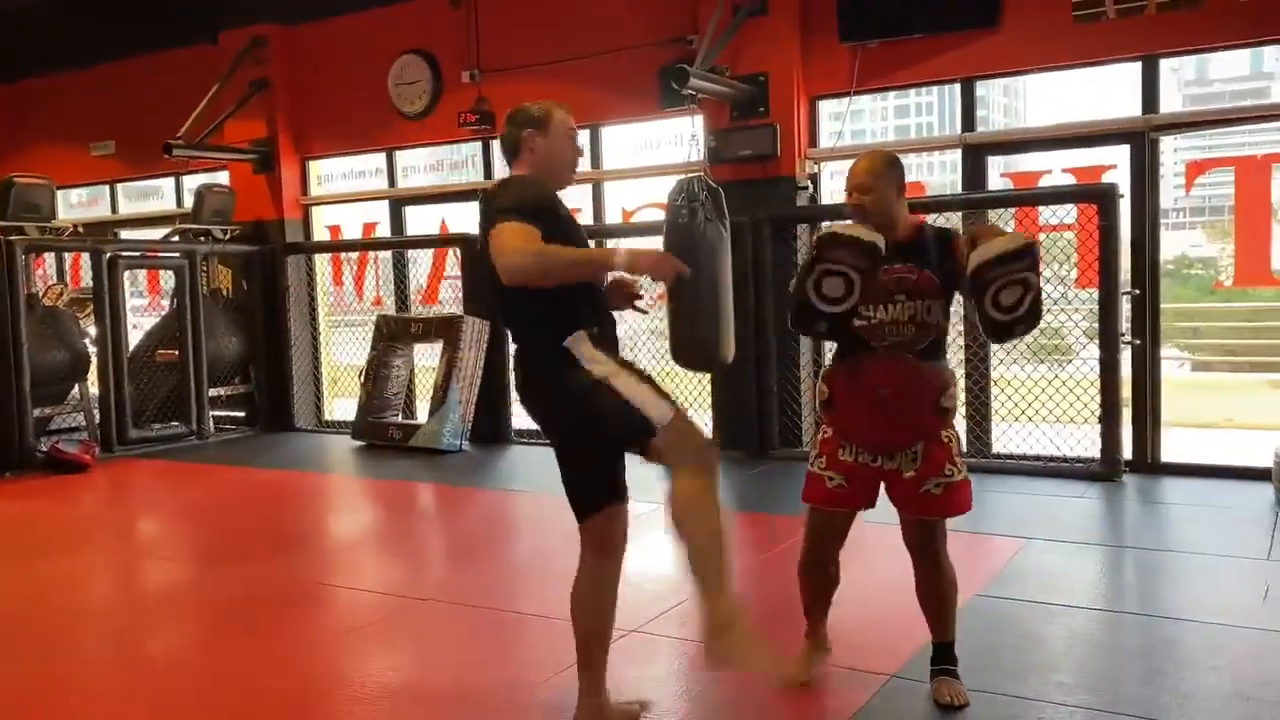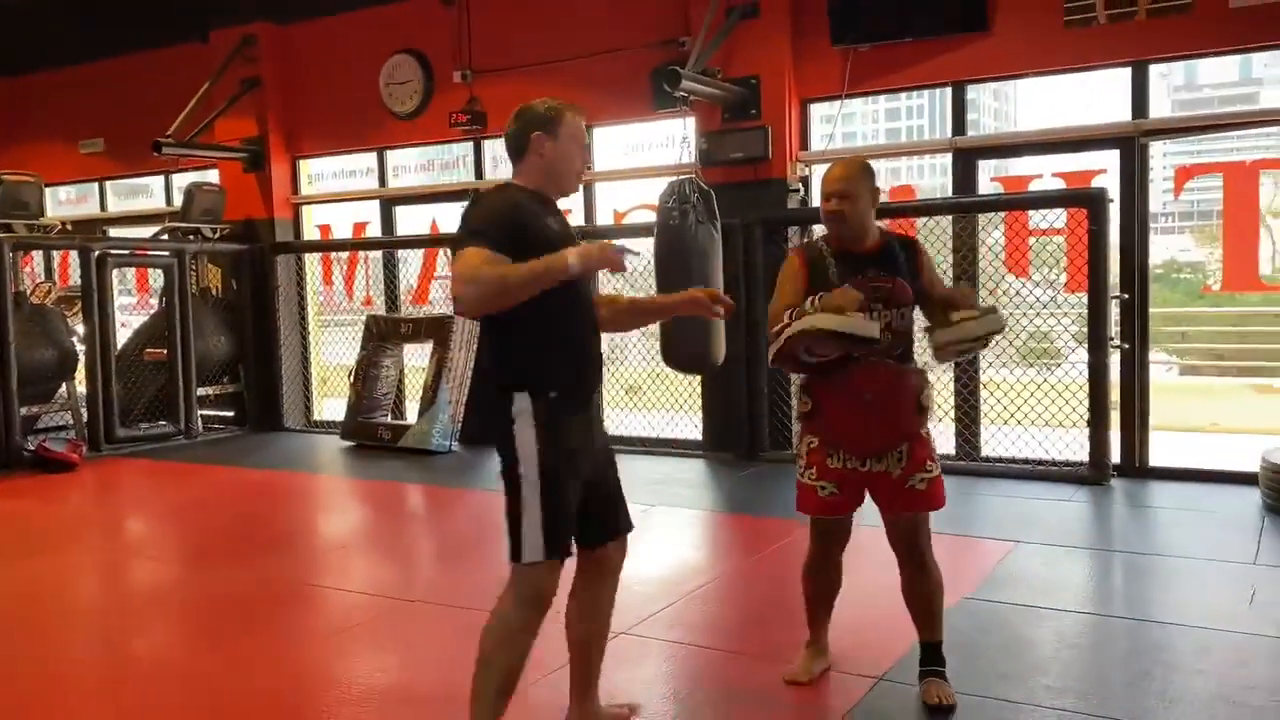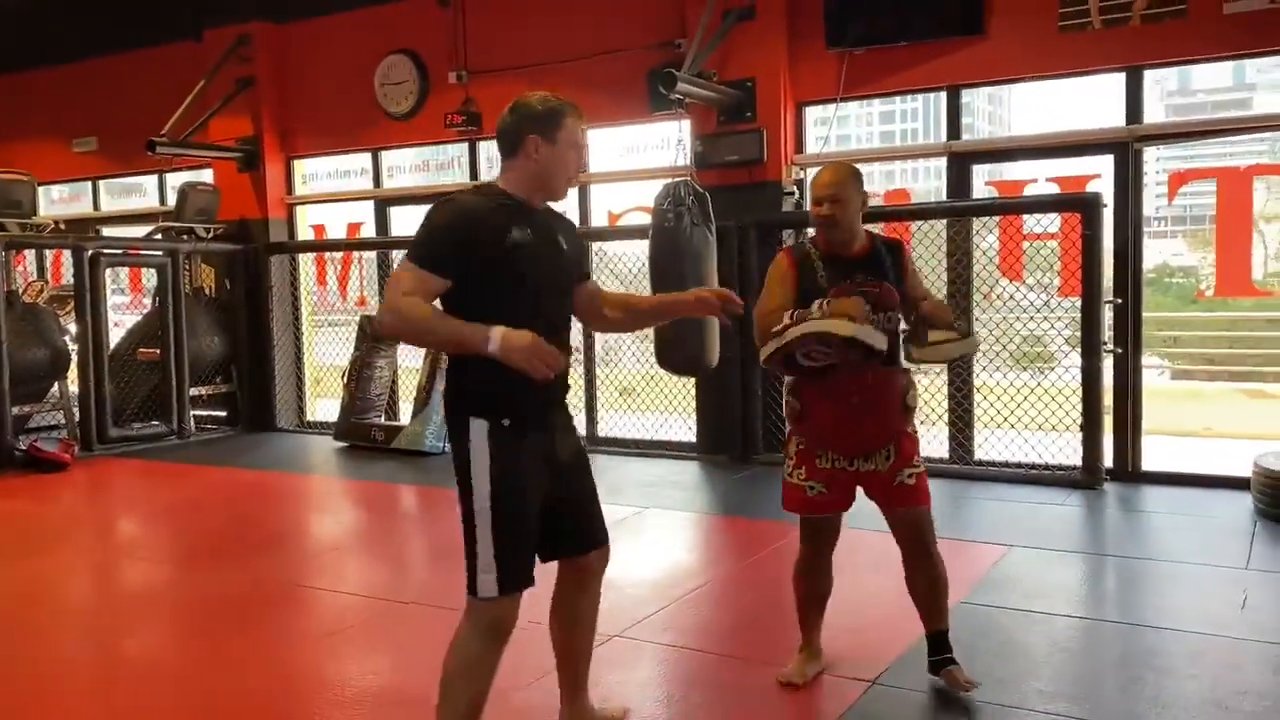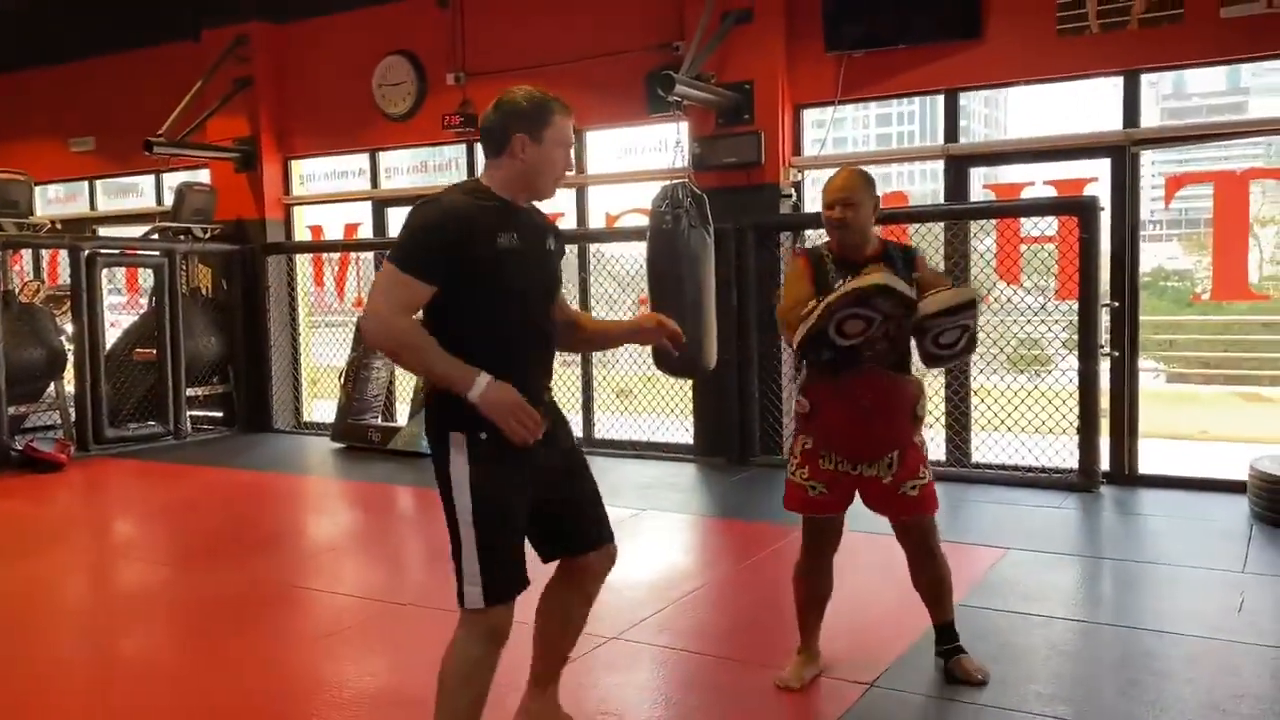
dt=0.2s
person 1, frame 1
left shoulder: (533, 201)
right shoulder: (525, 195)
right elbow: (518, 265)
left wrist: (603, 293)
right wrist: (620, 259)
left hip: (551, 372)
right hip: (570, 351)
left knee: (605, 536)
right knee: (691, 450)
right ankle: (724, 620)
person 1, frame 2
left shoulder: (546, 217)
right shoulder: (501, 209)
left elbow: (590, 313)
right elbow: (470, 293)
left wrist: (675, 303)
right wrist: (569, 261)
left hip: (568, 401)
right hip: (533, 403)
left knee: (605, 553)
right knee: (535, 578)
person 1, frame 3
left shoulder: (557, 229)
right shoulder: (463, 216)
left elbow: (601, 310)
right elbow: (395, 312)
left wrist: (684, 303)
right wrist: (496, 340)
left hip: (550, 422)
right hip: (492, 431)
left knee: (586, 558)
right knee: (495, 606)
person 1, frame 4
left shoulder: (540, 229)
right shoulder: (446, 218)
left elbow: (561, 326)
right elbow: (381, 321)
left wrist: (630, 329)
right wrist: (480, 387)
left hip: (538, 423)
right hip: (476, 438)
left knee: (590, 556)
right knee: (489, 613)
person 2, frame 1
left shoulder: (946, 245)
left hip: (922, 417)
right hip: (849, 416)
left knee: (928, 544)
right knee: (820, 536)
left ankle: (945, 662)
right ankle: (815, 641)
person 2, frame 2
left shoulder: (907, 253)
right shoulder: (806, 260)
left elbow: (941, 309)
right elbow: (776, 333)
left wrist: (960, 305)
right wrist: (824, 303)
left hip: (899, 418)
right hip: (830, 421)
left knee: (914, 544)
right knee: (825, 542)
left ankle: (933, 665)
right ankle: (816, 646)
person 2, frame 3
left shoulder: (892, 255)
right shoulder: (793, 261)
left elbow: (921, 304)
right elbow: (765, 329)
left wrist: (935, 314)
right wrist: (826, 311)
left hip: (886, 416)
right hip: (818, 421)
left knee: (918, 536)
right knee: (816, 540)
left ankle: (941, 653)
right ankle: (810, 648)
person 2, frame 4
left shoulder: (906, 260)
right shoulder: (808, 264)
right elbow: (792, 326)
left wrist: (941, 296)
left hip: (894, 421)
right hip: (826, 424)
left knee: (922, 540)
right knee: (818, 541)
left ankle: (948, 643)
right ankle: (808, 651)
